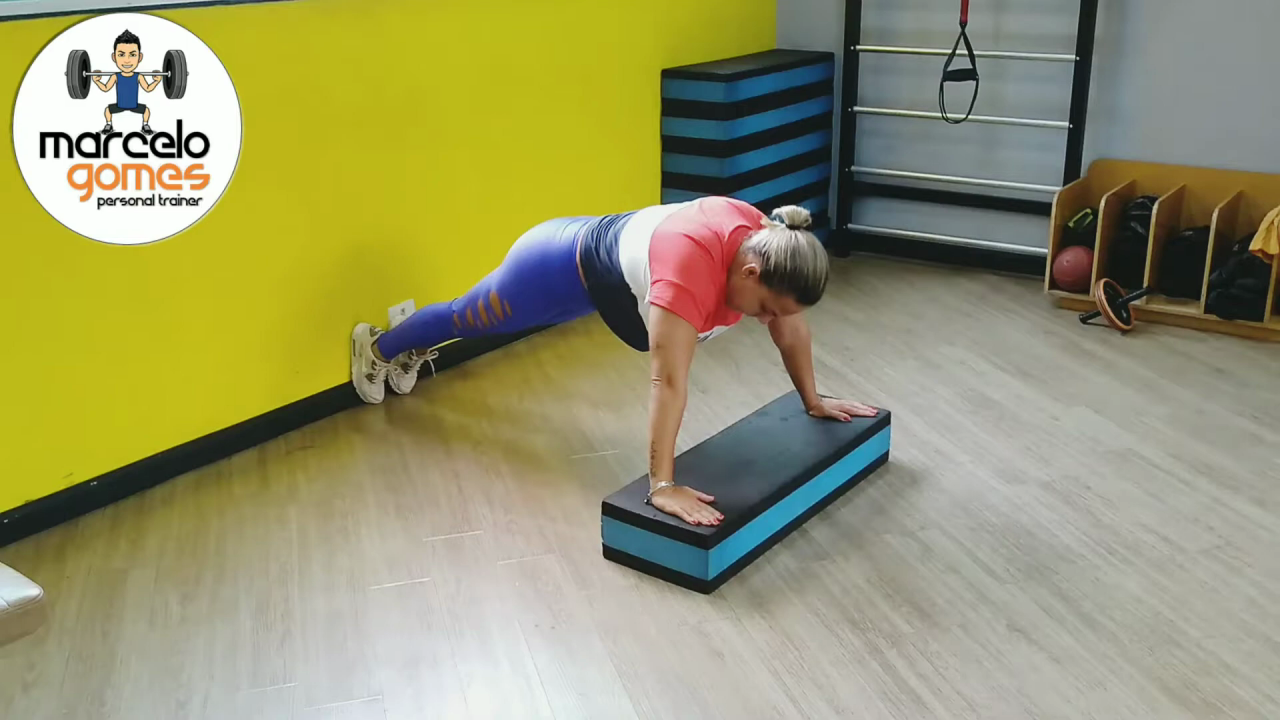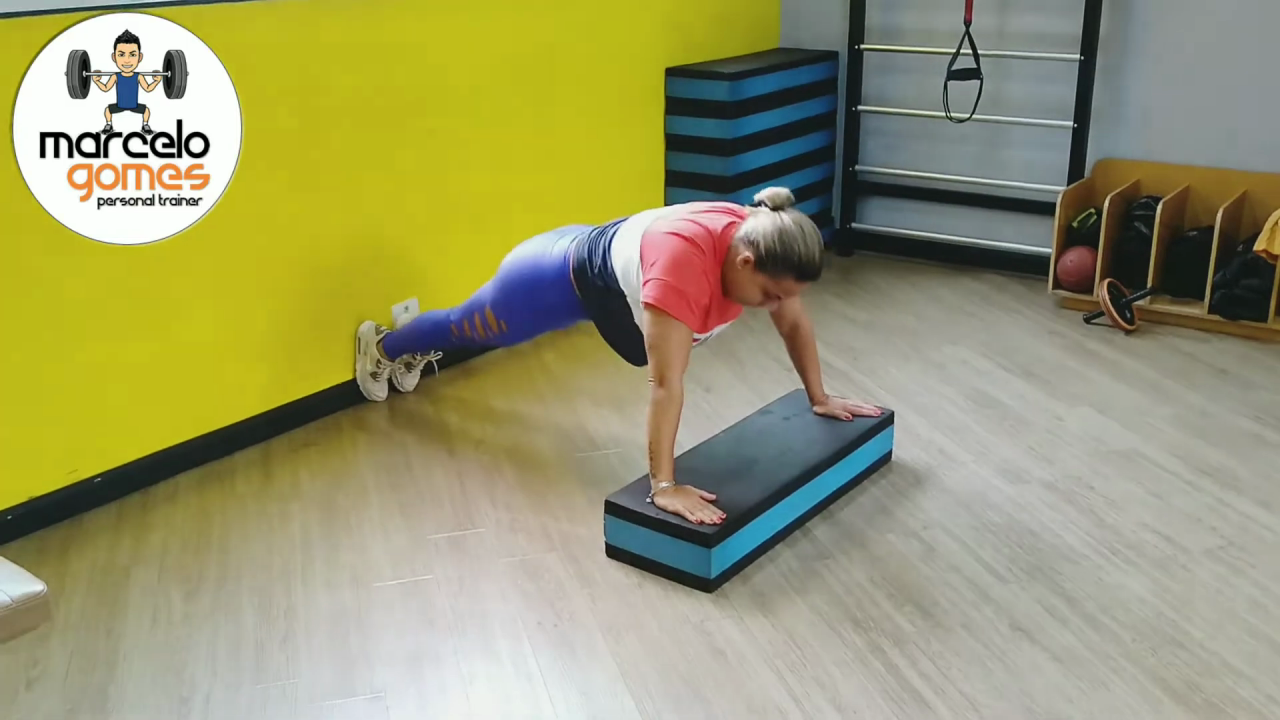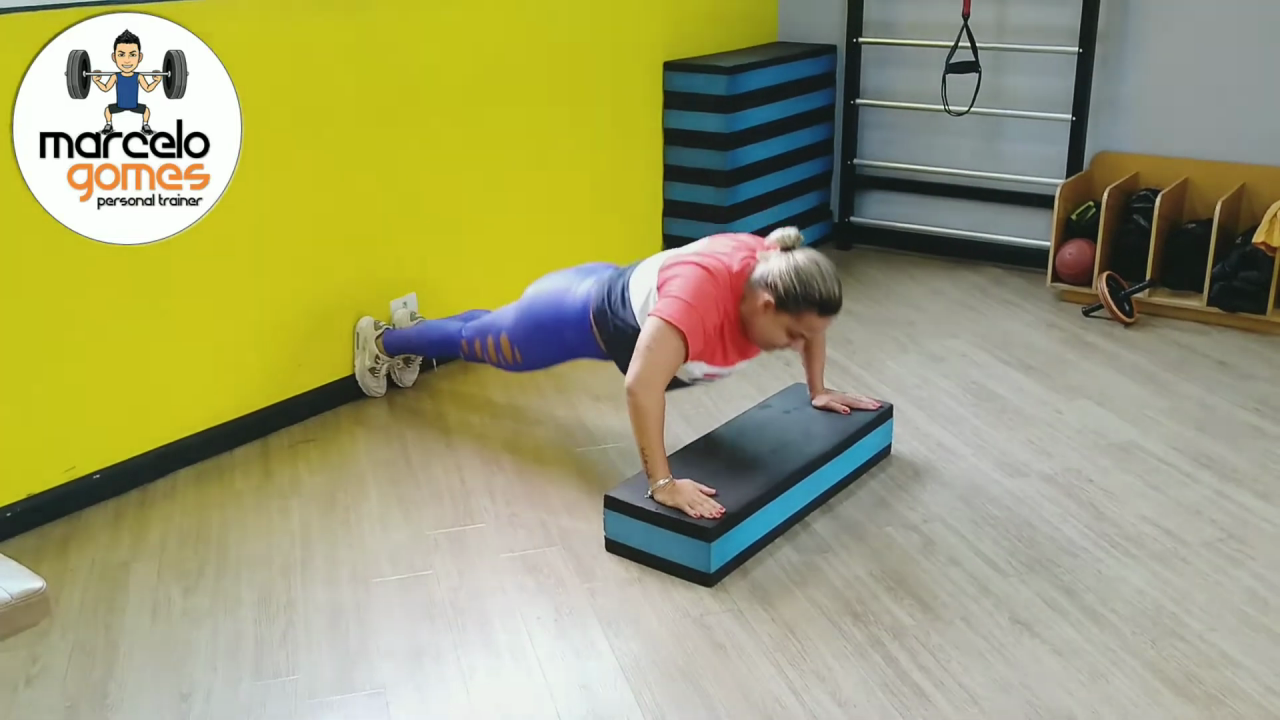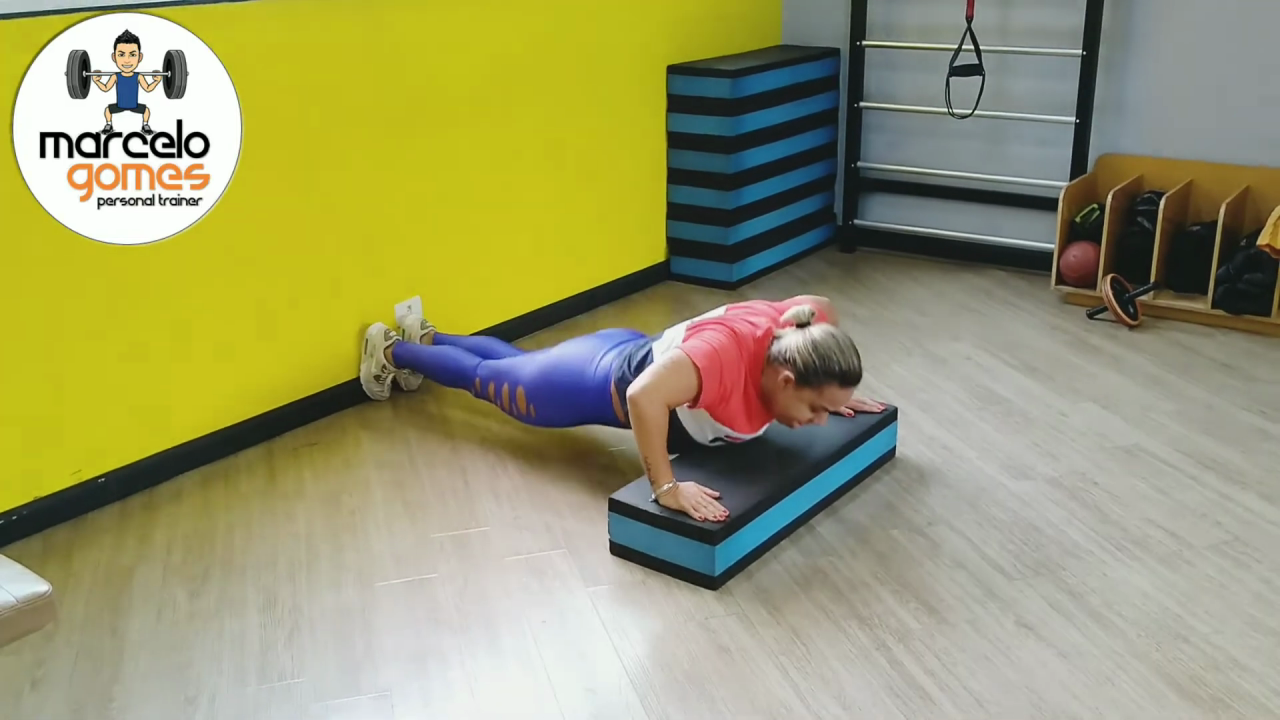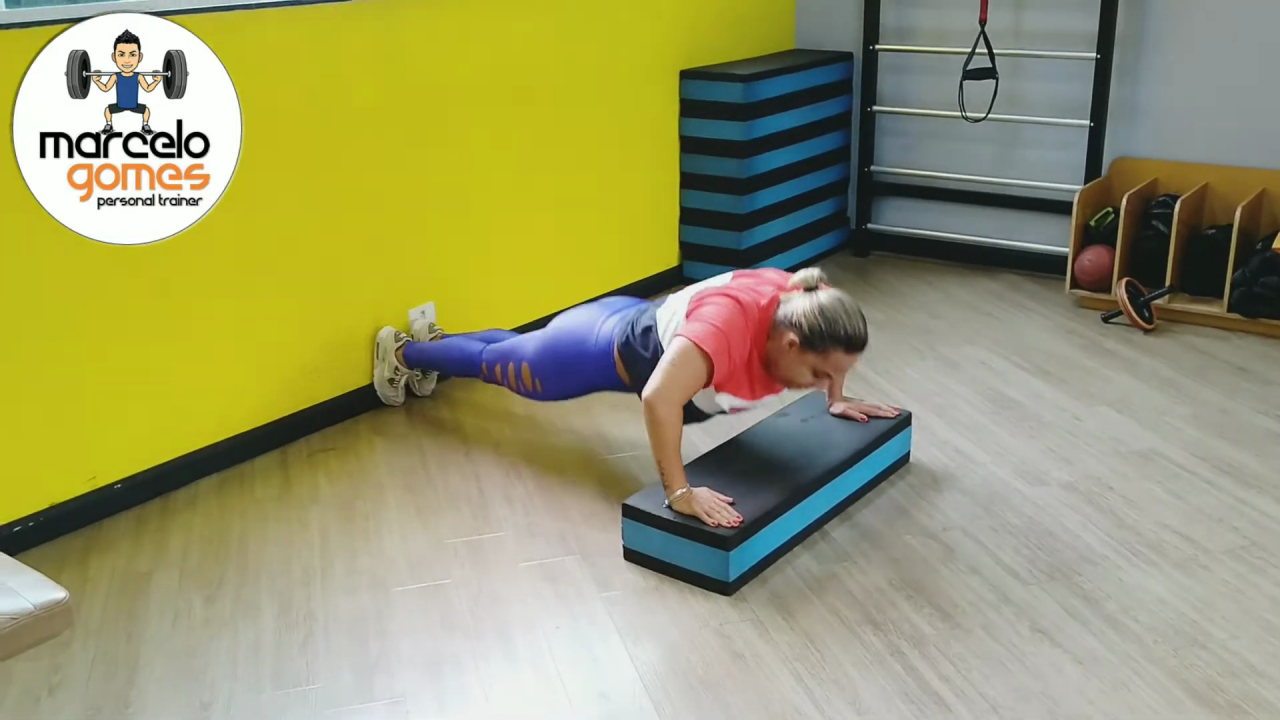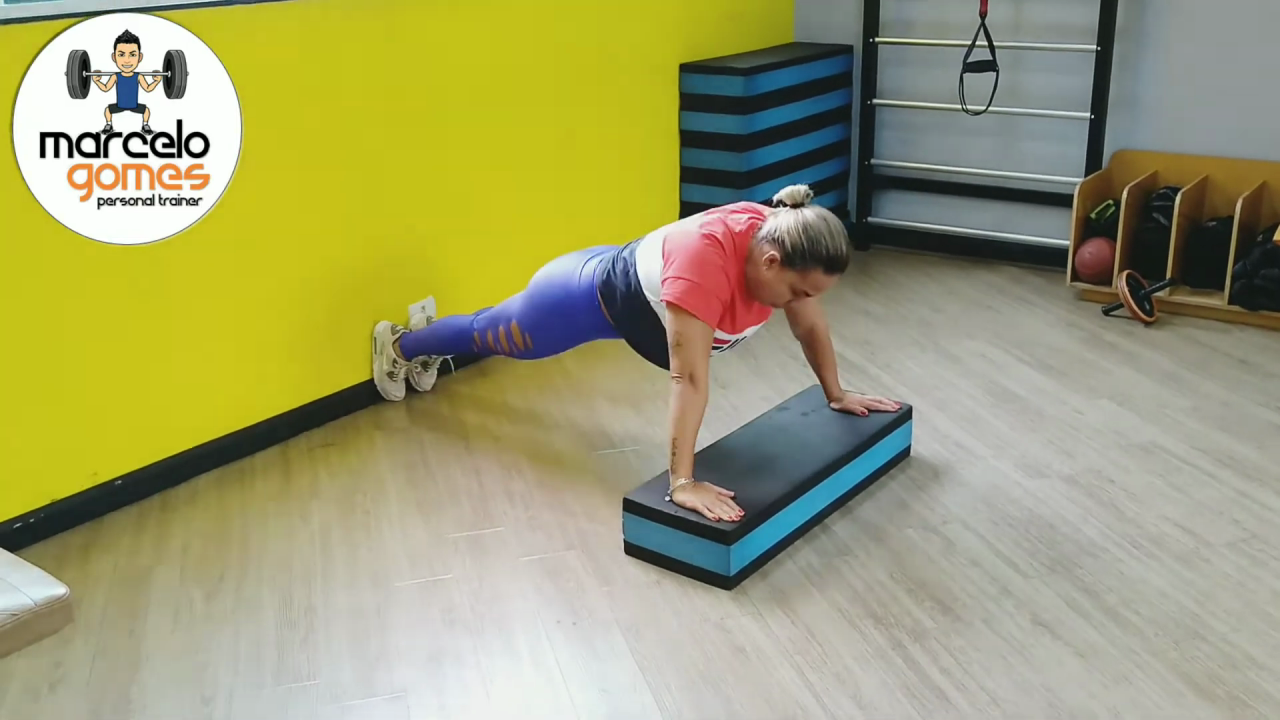
dt=0.5s
person 1, frame 1
left shoulder: (771, 247)
right shoulder: (693, 261)
left elbow: (792, 329)
right elbow: (668, 381)
left wrist: (813, 401)
right wrist: (663, 486)
left hip: (602, 271)
right hip: (561, 265)
left knee: (472, 323)
right knee: (464, 320)
left ankle: (412, 353)
right ankle: (378, 347)
person 1, frame 2
left shoulder: (764, 241)
right shoulder: (685, 259)
left elbow: (795, 322)
right elbow: (665, 383)
left wrist: (820, 399)
right wrist: (664, 487)
left hip: (598, 276)
right hip: (559, 275)
left knee: (474, 331)
right knee: (465, 328)
left ankle: (413, 353)
right ankle: (382, 347)
person 1, frame 3
left shoulder: (779, 274)
right shoulder: (704, 292)
left elbow: (812, 323)
right elbow: (641, 385)
left wrist: (818, 390)
right wrist: (663, 484)
left hip: (618, 299)
right hip: (580, 316)
left knee: (486, 334)
right knee: (473, 343)
left ankle: (414, 324)
right ankle: (383, 340)
person 1, frame 4
left shoulder: (795, 336)
right shoulder: (727, 353)
left elbow: (822, 307)
right elbow: (643, 397)
left wrist: (835, 399)
right wrist: (667, 488)
left hip: (633, 352)
right hip: (602, 384)
left knee: (513, 359)
right knee: (486, 380)
left ankle: (425, 336)
right ankle: (391, 348)
person 1, frame 5
left shoulder: (803, 307)
right shoulder: (732, 323)
right elbow: (658, 399)
left wrist: (838, 399)
right wrist: (680, 493)
left hip: (641, 330)
right hip: (604, 349)
left knee: (516, 347)
right knee: (496, 365)
left ankle: (435, 337)
right ankle: (403, 351)
person 1, frame 6
left shoulder: (784, 239)
right shoulder: (707, 257)
left elbow: (809, 323)
right elbow: (689, 378)
left wrist: (837, 396)
right wrist: (682, 483)
left hip: (628, 292)
right hip: (587, 295)
left knee: (493, 331)
right knee: (486, 336)
left ankle: (424, 338)
right ankle: (400, 346)
